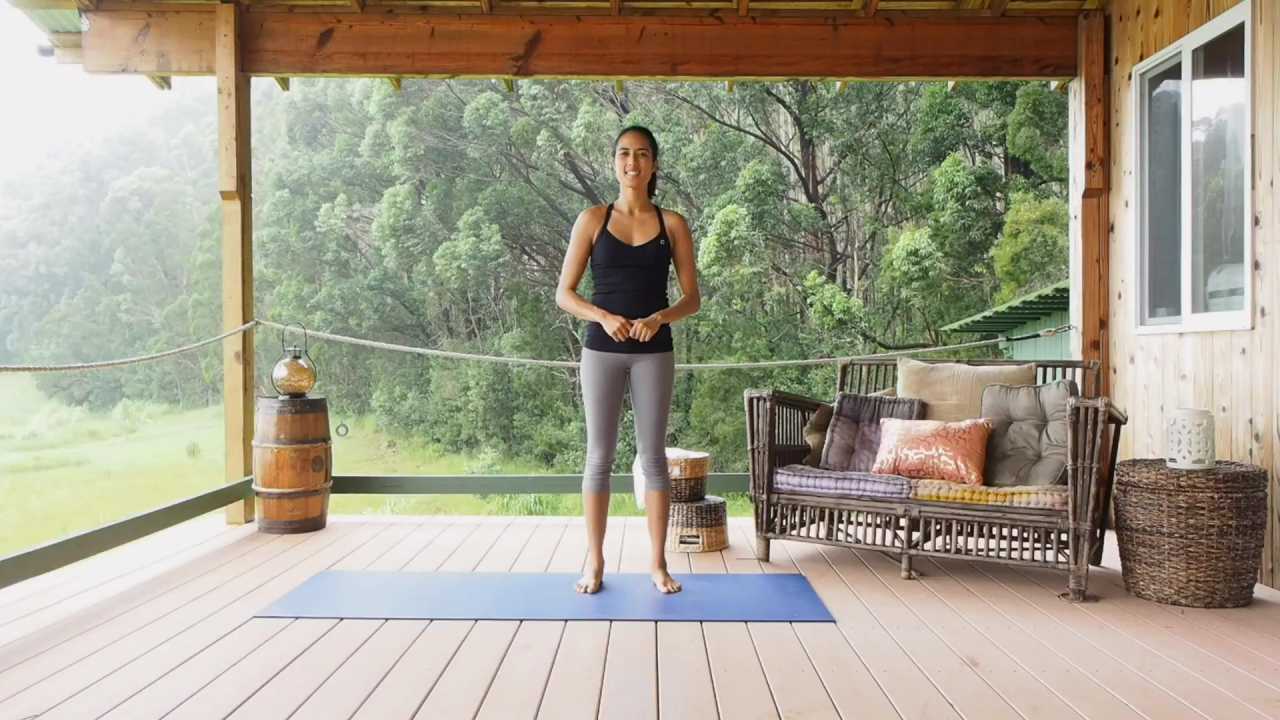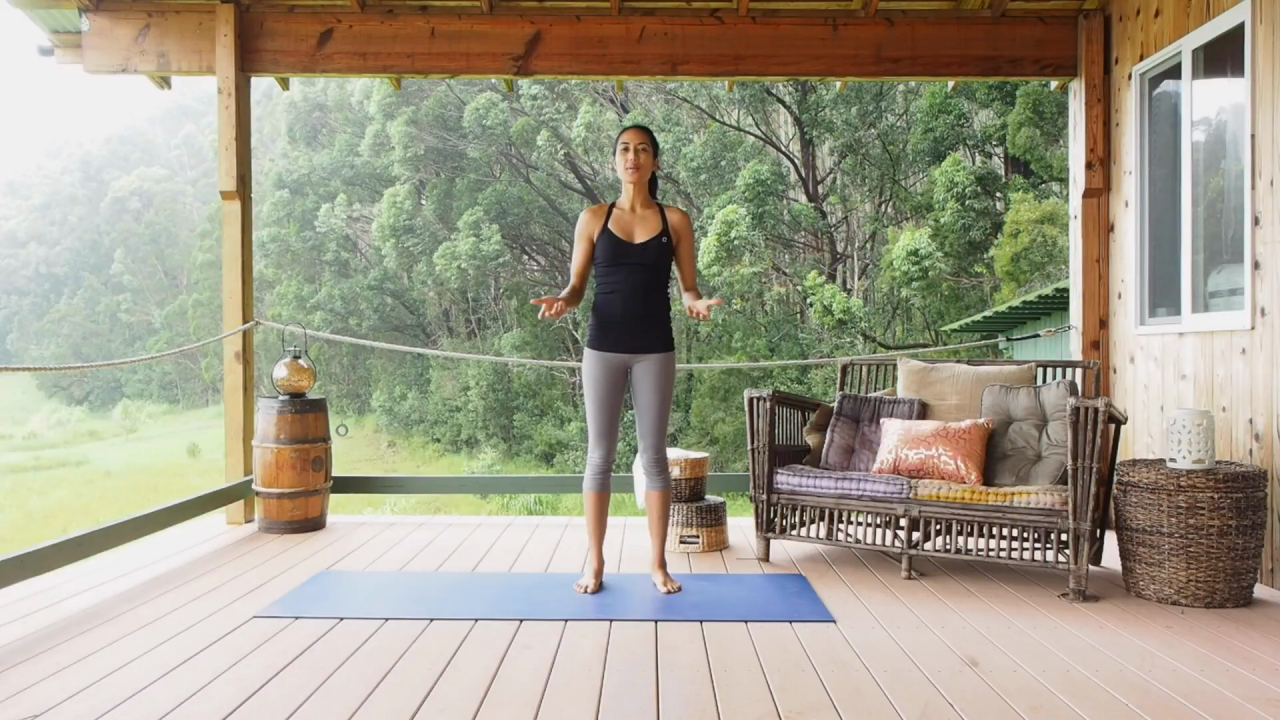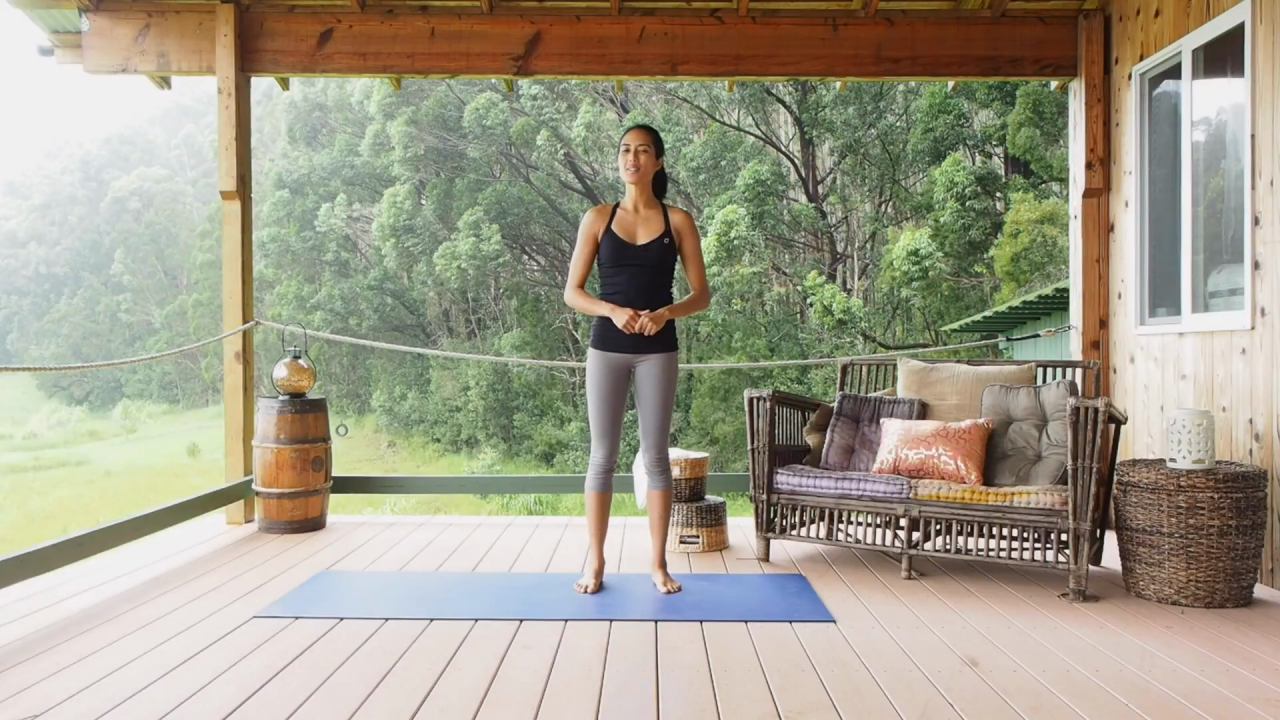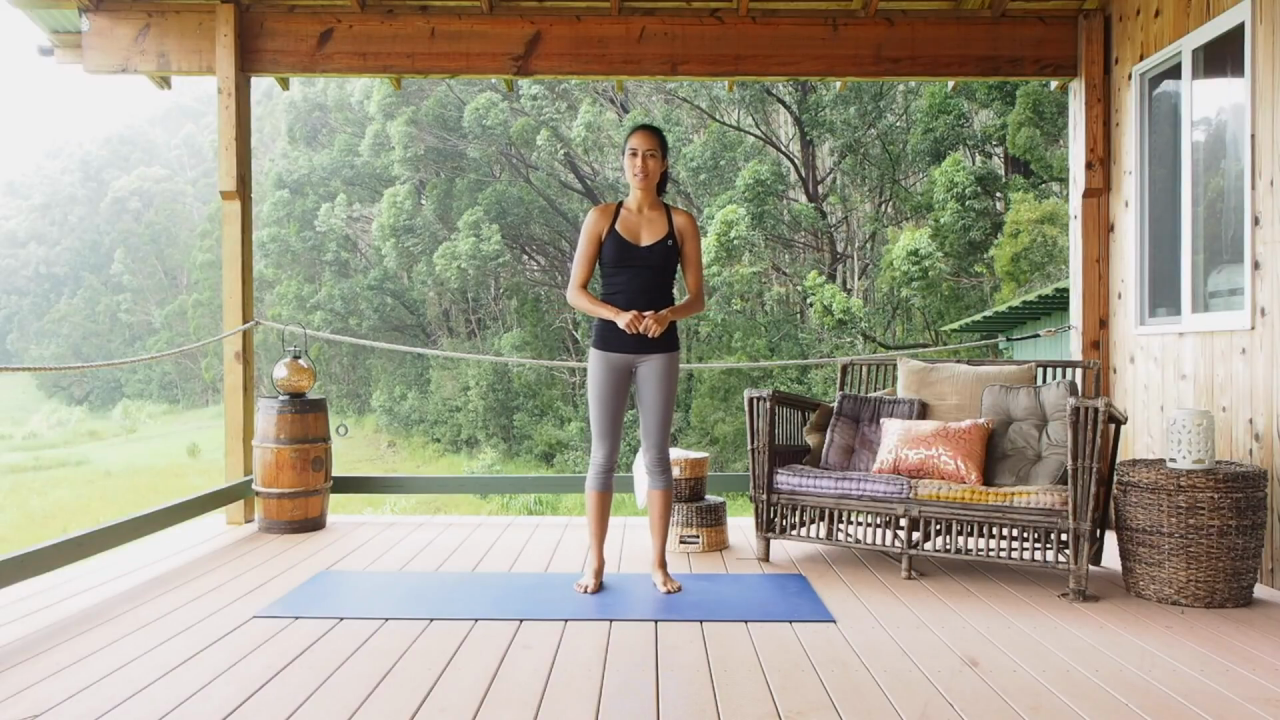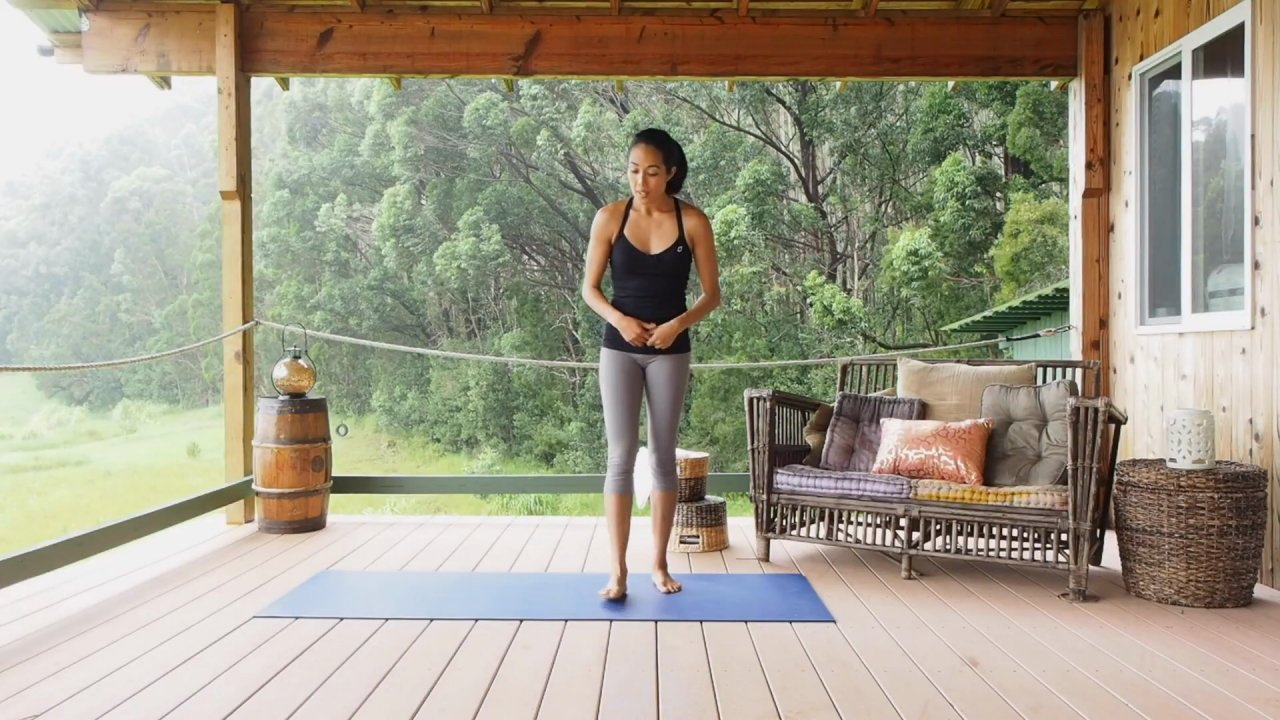
dt=1s
person 1, frame 1
left shoulder: (672, 224)
right shoulder: (592, 220)
left elbow: (692, 297)
right elbow: (564, 293)
left wrist: (659, 318)
right wrist: (603, 316)
left hip: (654, 351)
right hip: (602, 349)
left knee: (653, 456)
right knee: (599, 456)
left ankle: (658, 563)
right ankle: (594, 560)
person 1, frame 2
left shoulder: (675, 220)
right shoulder: (593, 218)
left elbow: (689, 287)
right elbow: (576, 285)
left wrist: (697, 304)
right wrist: (561, 302)
left hip: (654, 350)
right hip: (603, 348)
left knee: (653, 456)
right knee: (600, 455)
left ankle: (658, 562)
right ankle: (594, 560)
person 1, frame 3
left shoulder: (678, 221)
right shoulder: (597, 218)
left elbow: (702, 294)
right elbow: (572, 291)
left wrist: (665, 313)
right wrist: (612, 310)
left hip: (657, 350)
right hip: (607, 347)
left knee: (655, 456)
right knee: (602, 455)
left ankle: (658, 563)
right ankle: (595, 561)
person 1, frame 4
left shoulder: (681, 222)
right shoulder: (601, 217)
left elbow: (697, 297)
right elbow: (574, 291)
left wrist: (667, 315)
right wrist: (617, 314)
left hip: (659, 351)
right hip: (609, 348)
left knee: (657, 456)
right knee: (604, 455)
left ankle: (658, 563)
right ankle: (595, 560)
person 1, frame 5
left shoulder: (693, 222)
right shoulder: (609, 217)
left elbow: (711, 294)
right elbow: (590, 287)
left wrist: (677, 324)
right wrist: (618, 319)
left hip: (670, 350)
right hip: (619, 348)
left knee: (663, 455)
right knee: (621, 455)
left ankle: (659, 562)
right ankle: (618, 568)
